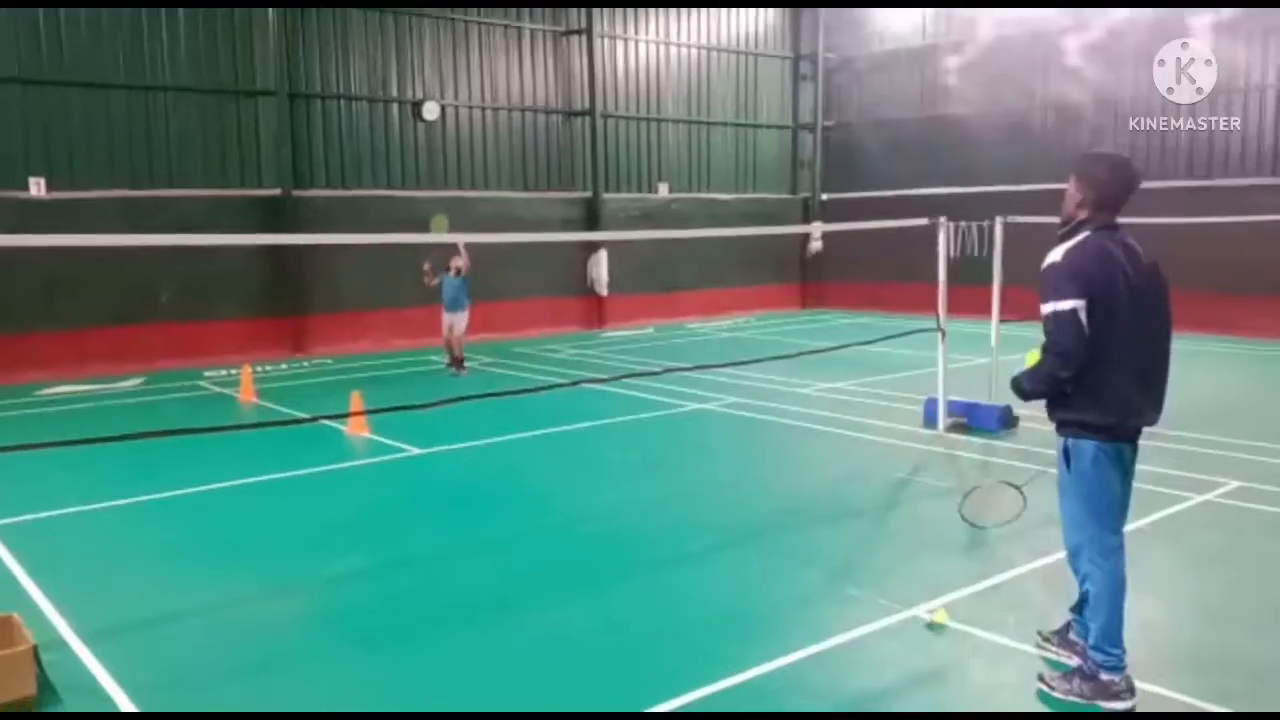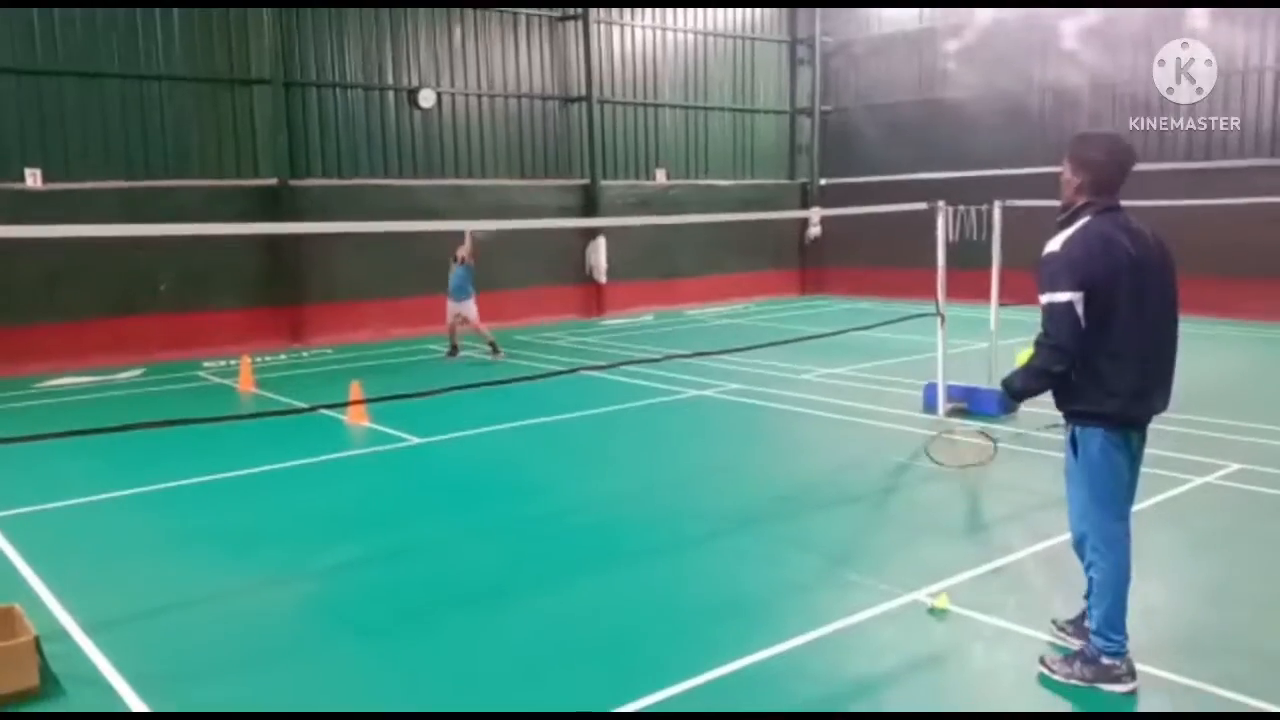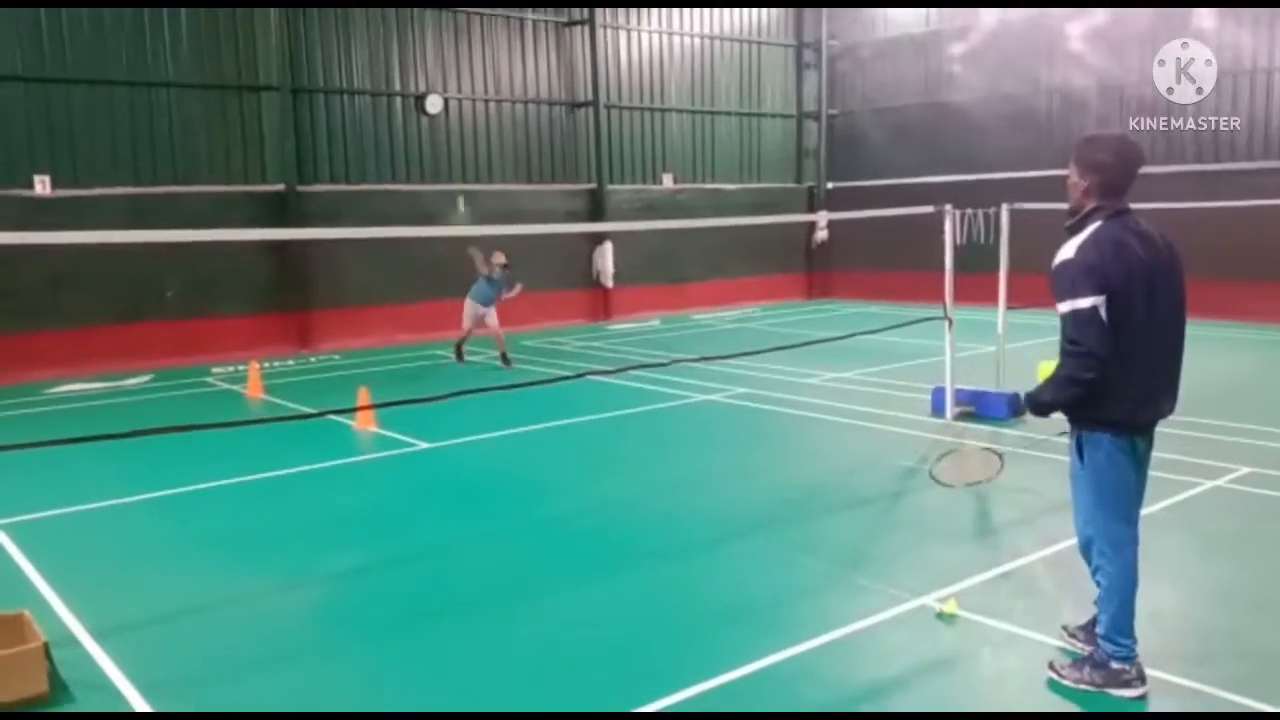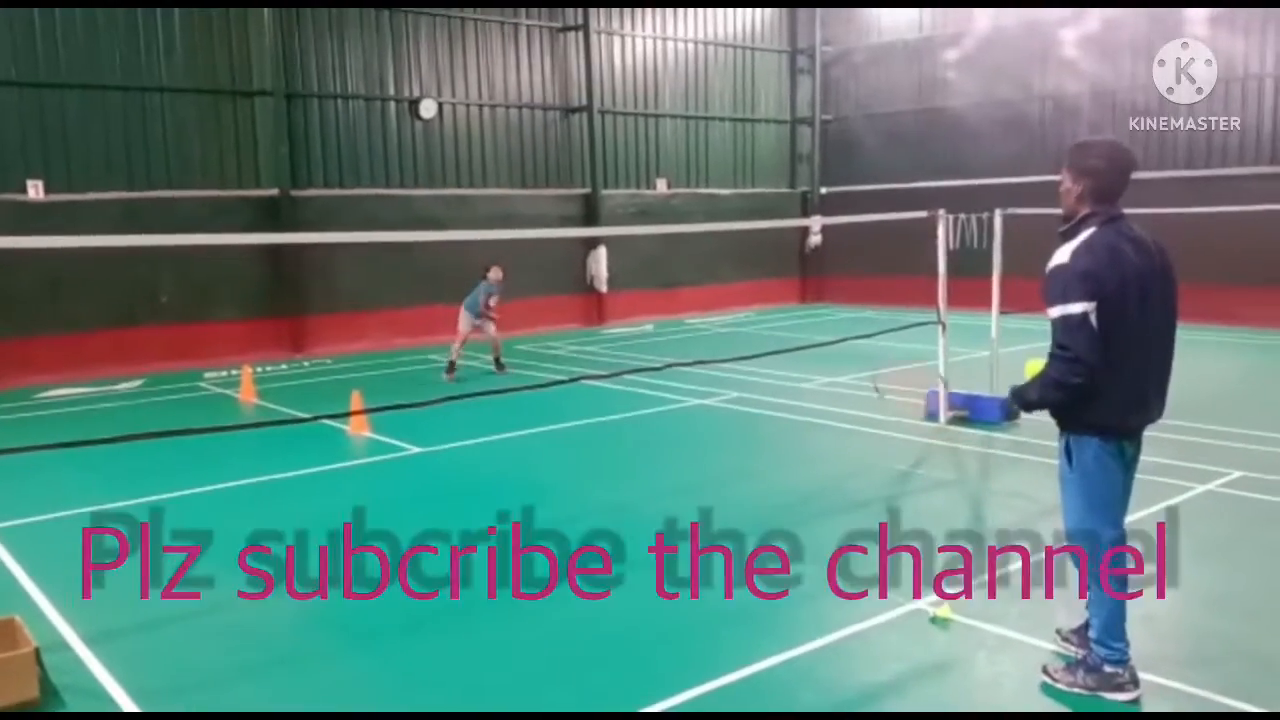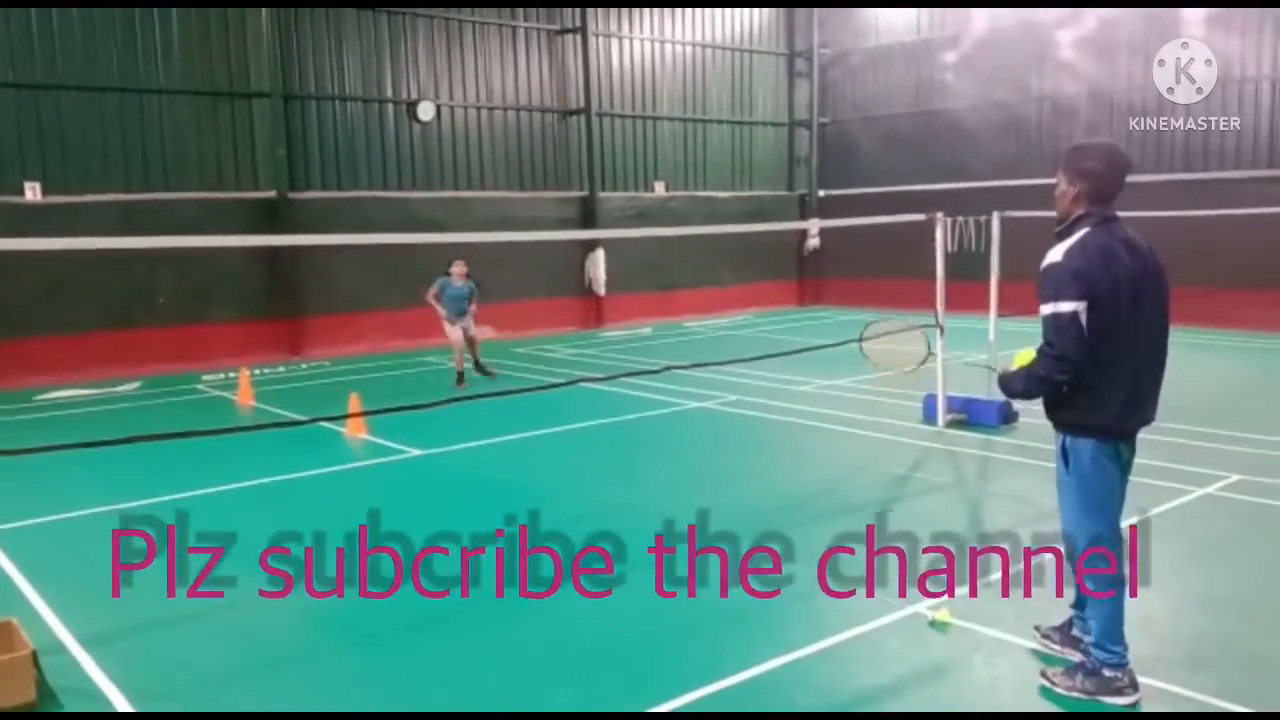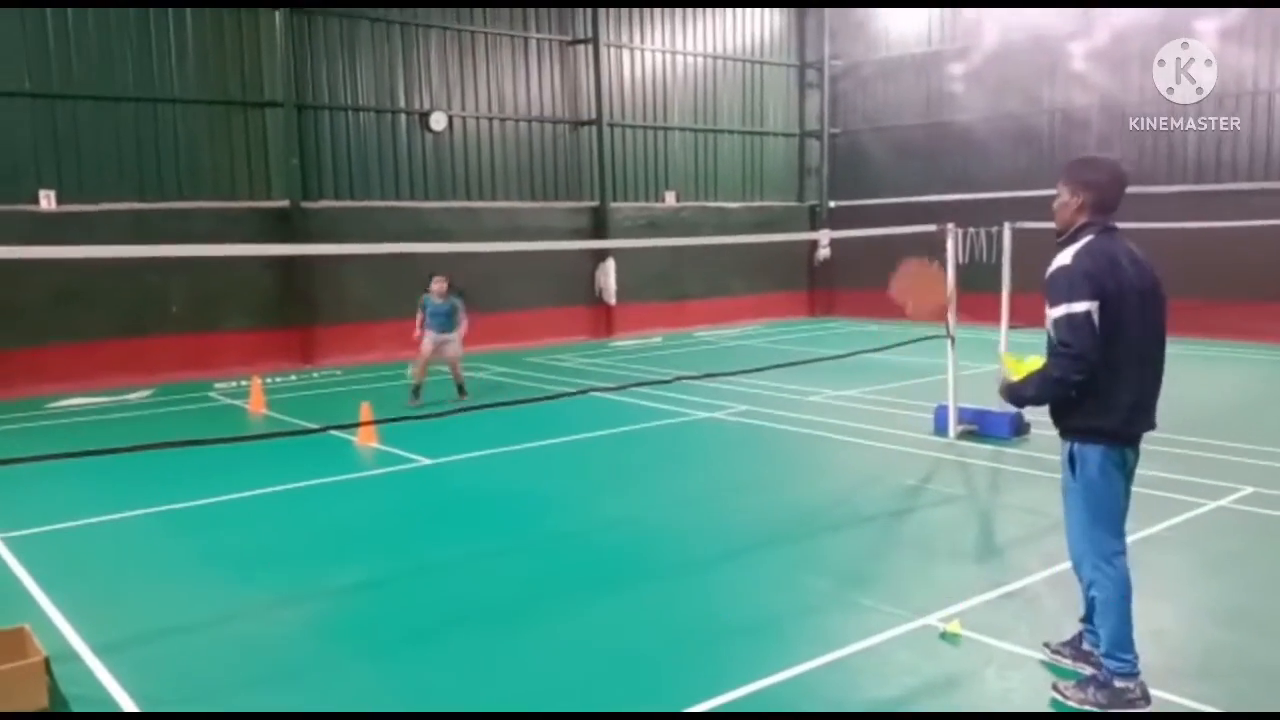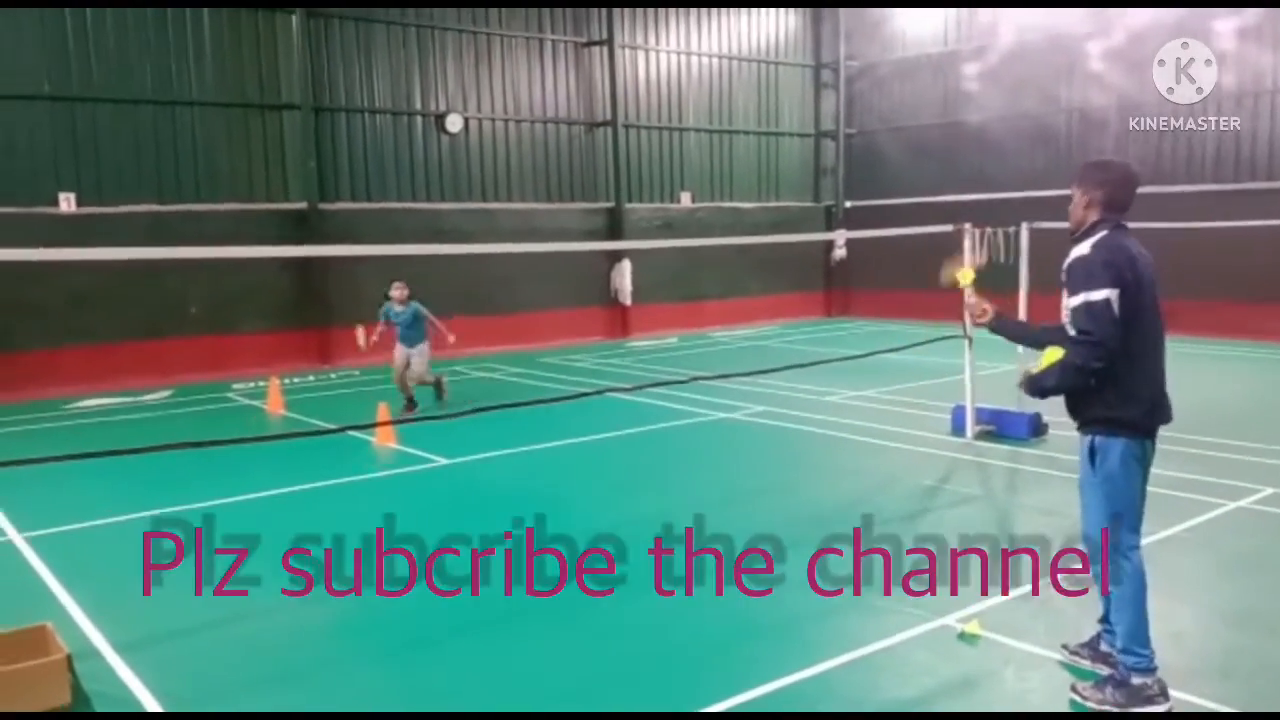
dt=0.3s
person 1, frame 1
left shoulder: (1069, 261)
right shoulder: (1139, 259)
left elbow: (1064, 353)
right elbow: (1146, 343)
left wrist: (1026, 383)
left hip: (1089, 424)
right hip: (1127, 417)
left knee: (1093, 541)
right knee: (1097, 536)
left ankle: (1106, 672)
right ankle: (1084, 631)
person 1, frame 2
left shoulder: (1070, 249)
right shoulder: (1148, 242)
left elbow: (1060, 346)
right elbow: (1155, 327)
left wrist: (1017, 384)
left hip: (1097, 411)
right hip: (1136, 402)
left knee: (1098, 529)
right knee: (1106, 523)
left ankle: (1108, 656)
right ankle: (1097, 620)
person 1, frame 3
left shoulder: (1081, 255)
right shoulder: (1155, 243)
left elbow: (1085, 354)
right elbow: (1159, 332)
left wrist: (1042, 398)
left hip: (1104, 417)
right hip: (1143, 409)
left knee: (1104, 534)
right knee: (1116, 529)
left ankle: (1116, 661)
right ankle: (1106, 626)
person 1, frame 4
left shoulder: (1076, 260)
right shoulder: (1147, 249)
left elbow: (1074, 360)
right elbow: (1150, 337)
left wrist: (1029, 395)
left hip: (1092, 422)
right hip: (1132, 413)
left knee: (1093, 538)
right knee: (1103, 532)
left ankle: (1110, 665)
right ankle: (1099, 628)
person 1, frame 5
left shoulder: (1069, 260)
right shoulder: (1139, 251)
left elbow: (1061, 357)
right elbow: (1142, 338)
left wrist: (1015, 382)
left hip: (1088, 423)
right hip: (1126, 413)
left knee: (1092, 542)
right knee: (1093, 533)
left ankle: (1109, 668)
right ankle: (1084, 627)
person 1, frame 6
left shoulder: (1075, 265)
right shoulder: (1132, 260)
left elbow: (1073, 361)
left wrist: (1020, 390)
right wrist: (1062, 383)
left hip: (1093, 430)
right hip: (1125, 420)
left knee: (1097, 548)
right knee: (1098, 543)
left ankle: (1121, 680)
right ankle: (1096, 640)
person 1, frame 7
left shoulder: (1092, 257)
right shoulder: (1125, 253)
left elbow: (1091, 351)
right elbow: (1073, 335)
left wrist: (1040, 382)
right wrist: (998, 320)
left hip: (1113, 422)
right hip: (1132, 416)
left knee: (1112, 544)
right knee: (1110, 539)
left ankle: (1138, 678)
right ankle: (1114, 639)
